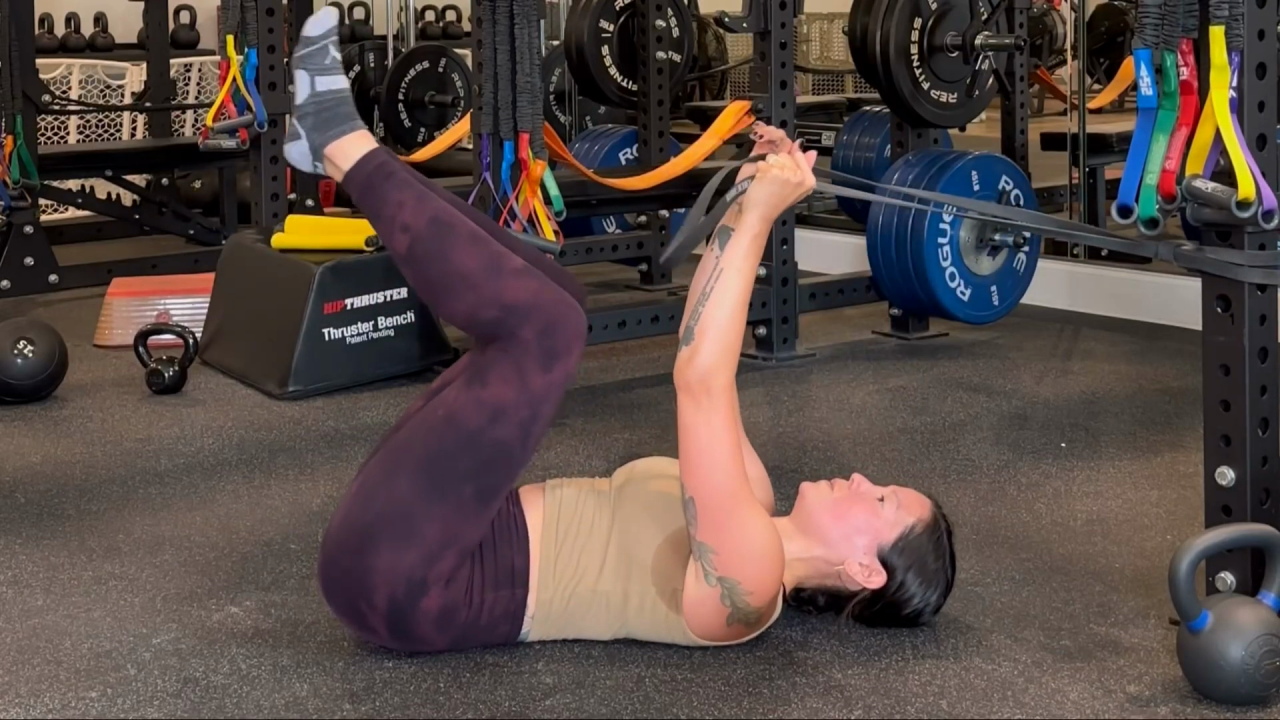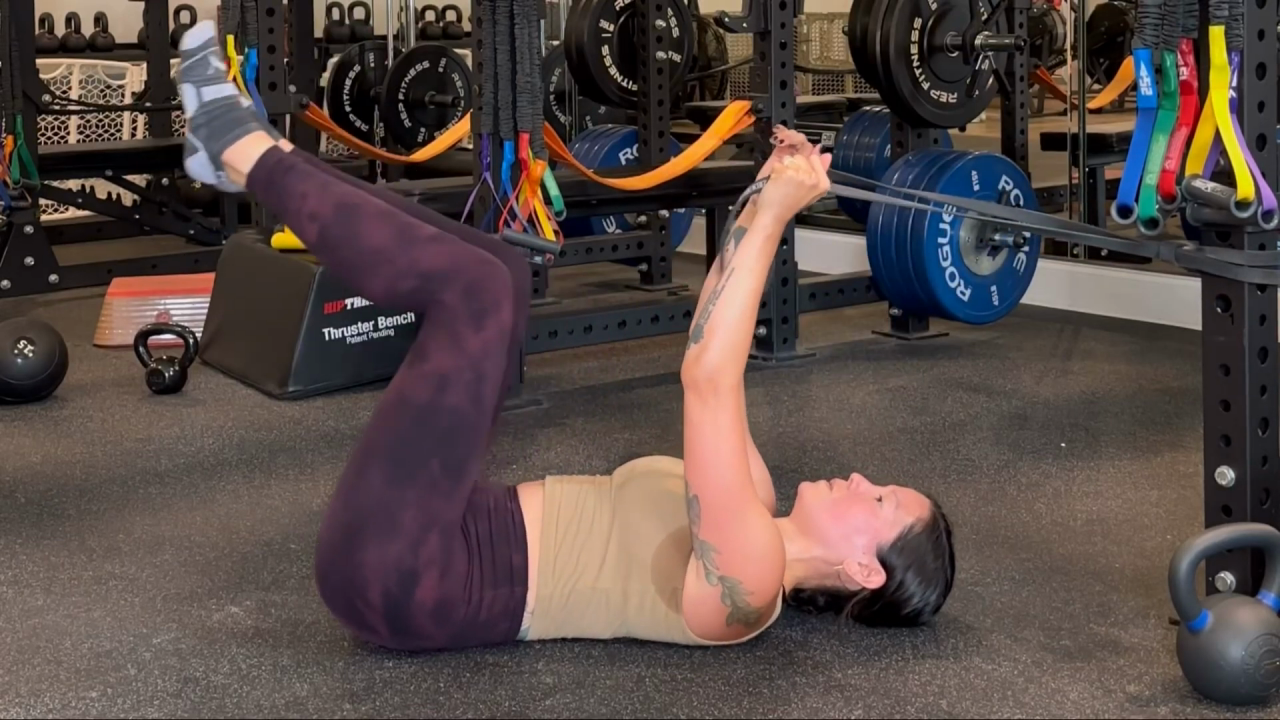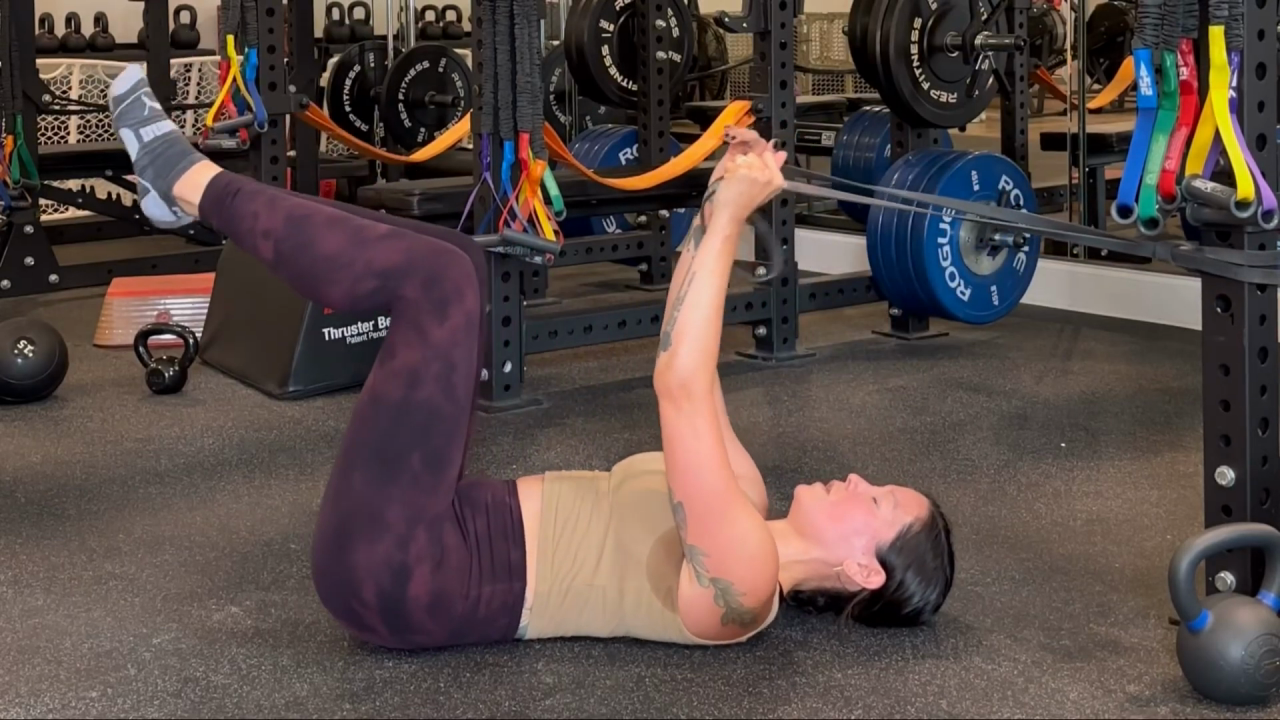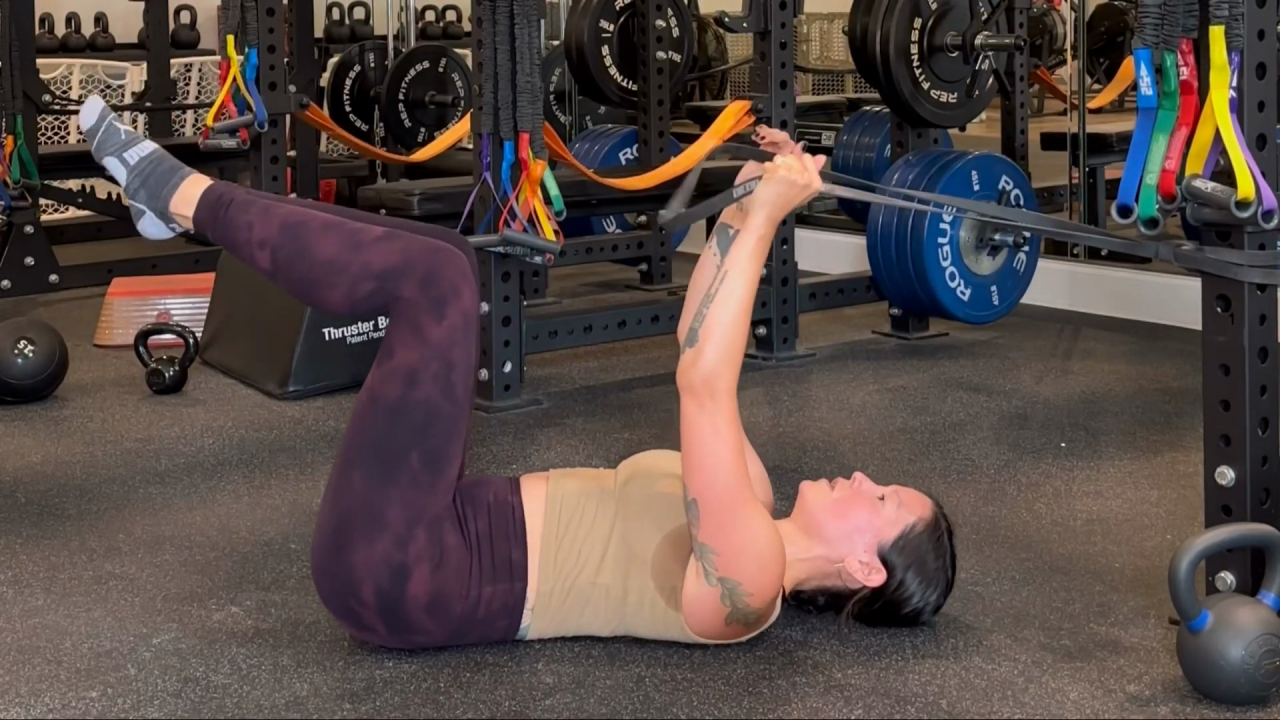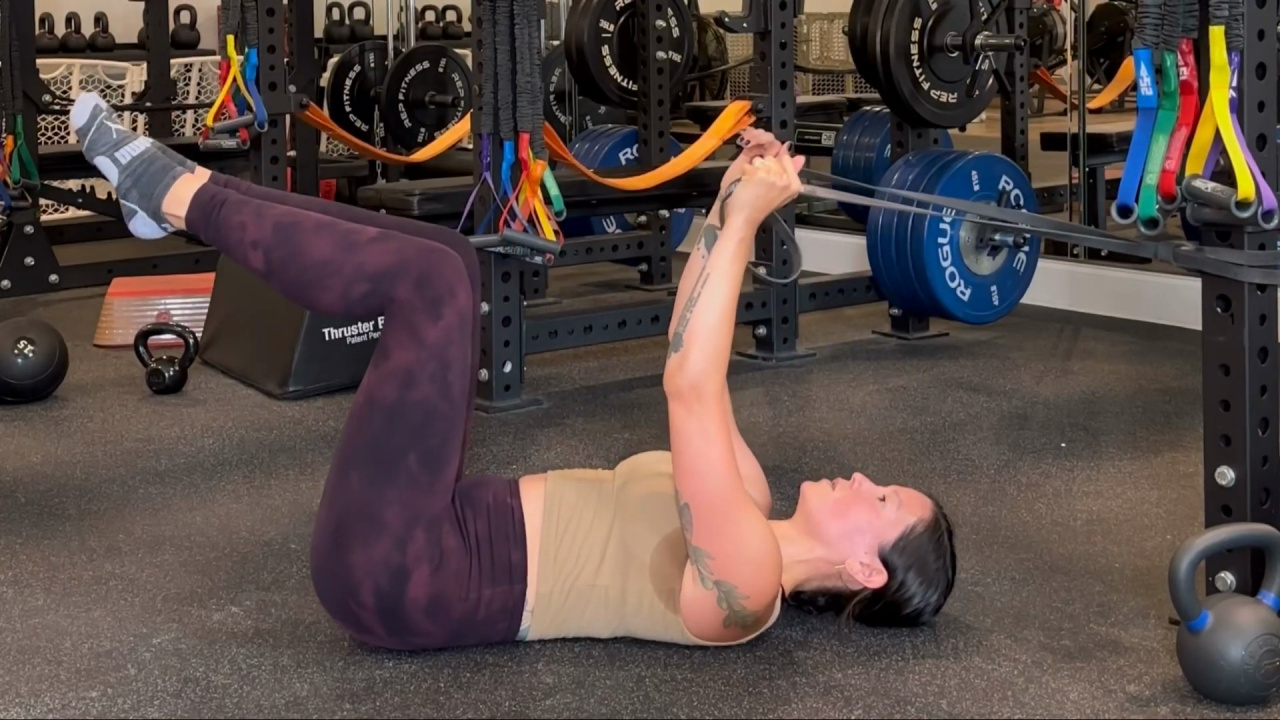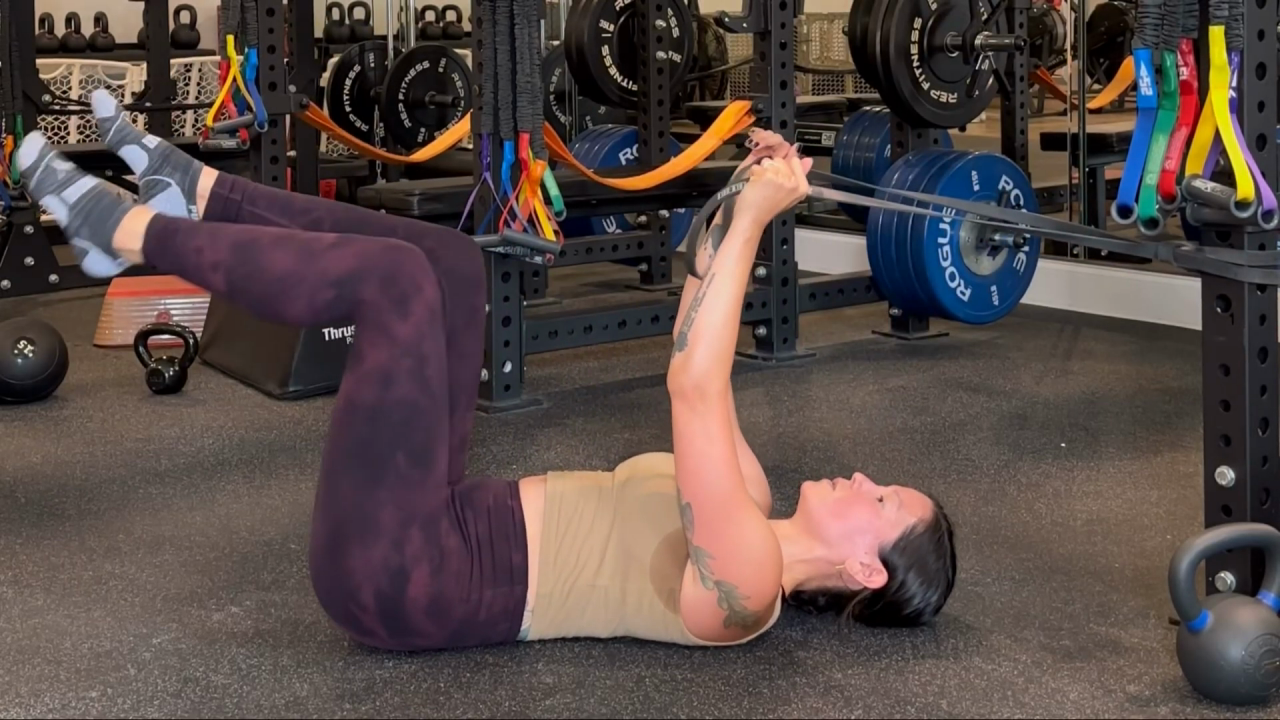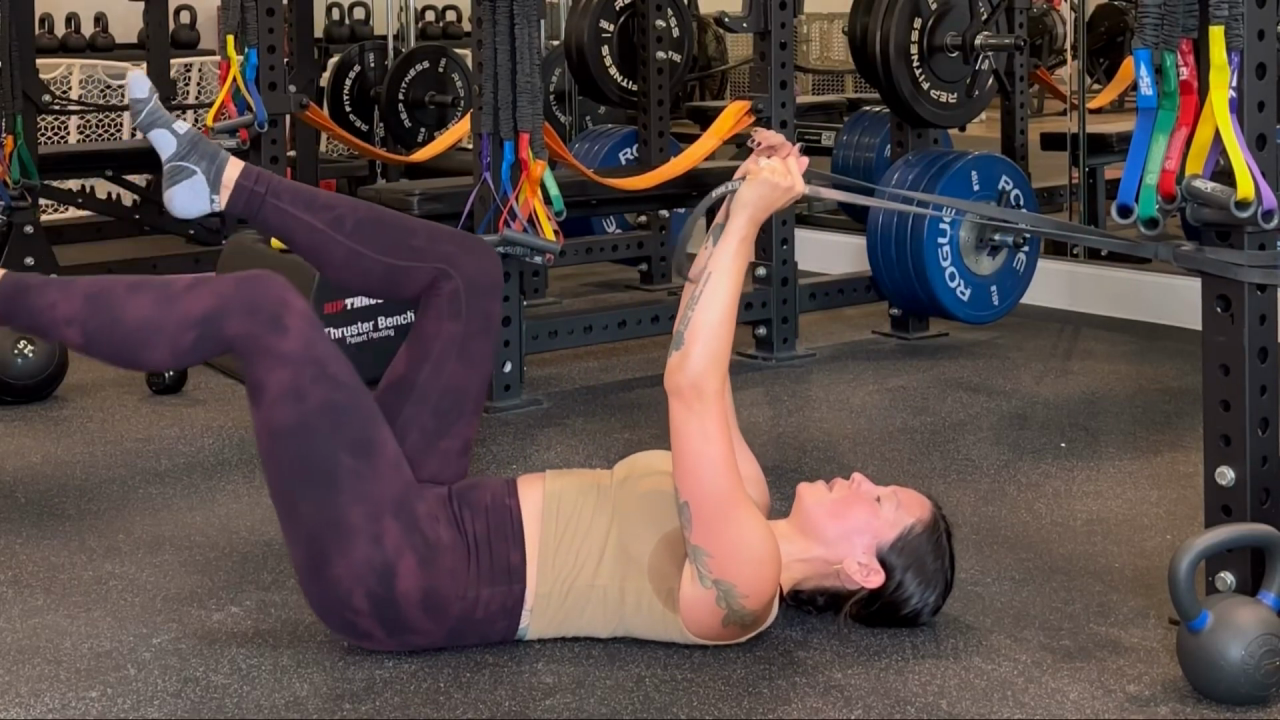
dt=0.3s
person 1, frame 1
left shoulder: (746, 581)
right shoulder: (750, 515)
left elbow: (701, 383)
right elbow: (703, 353)
left wrist: (757, 220)
right wrist: (744, 204)
left hip: (394, 571)
right hip: (428, 531)
left knee: (542, 322)
right knee: (547, 305)
left ankle: (349, 149)
right ankle: (345, 148)
person 1, frame 2
left shoulder: (742, 581)
right shoulder: (748, 521)
left elbow: (708, 382)
right elbow: (717, 364)
left wrist: (771, 219)
right wrist: (762, 204)
left hip: (400, 573)
right hip: (437, 551)
left knee: (472, 285)
right knee: (494, 272)
left ankle: (245, 153)
right ankle: (263, 155)
person 1, frame 3
left shoulder: (739, 583)
right shoulder: (747, 520)
left elbow: (680, 387)
right elbow: (692, 370)
left wrist: (727, 217)
right wrist: (724, 204)
left hip: (397, 575)
right hip: (433, 542)
left knee: (435, 279)
right knee: (452, 265)
left ankle: (194, 182)
right ankle: (199, 185)
person 1, frame 4
left shoulder: (745, 583)
right shoulder: (749, 514)
left elbow: (704, 388)
right elbow: (702, 356)
left wrist: (765, 219)
right wrist: (745, 209)
left hip: (394, 575)
right hip: (436, 535)
left knee: (430, 277)
right knee: (441, 260)
left ankle: (186, 199)
right ankle: (187, 194)
person 1, frame 5
left shoulder: (742, 586)
right shoulder: (749, 511)
left elbow: (688, 391)
right elbow: (697, 365)
left wrist: (742, 221)
right wrist: (730, 208)
left hip: (395, 577)
right hip: (441, 530)
left knee: (427, 278)
right knee: (443, 260)
left ankle: (180, 197)
right ankle: (184, 187)
person 1, frame 6
left shoulder: (742, 585)
right shoulder: (748, 513)
left elbow: (694, 390)
right elbow: (702, 370)
left wrist: (749, 222)
right wrist: (737, 213)
left hip: (397, 579)
right hip: (440, 525)
left knee: (394, 275)
right knee: (446, 261)
left ankle: (129, 233)
right ankle: (196, 192)
person 1, frame 7
left shoulder: (740, 583)
right shoulder: (748, 510)
left elbow: (689, 388)
right elbow: (700, 370)
left wrist: (743, 219)
right wrist: (741, 209)
left hip: (388, 576)
right hip: (434, 517)
left knee: (264, 309)
right knee: (465, 268)
right ankle: (223, 180)
